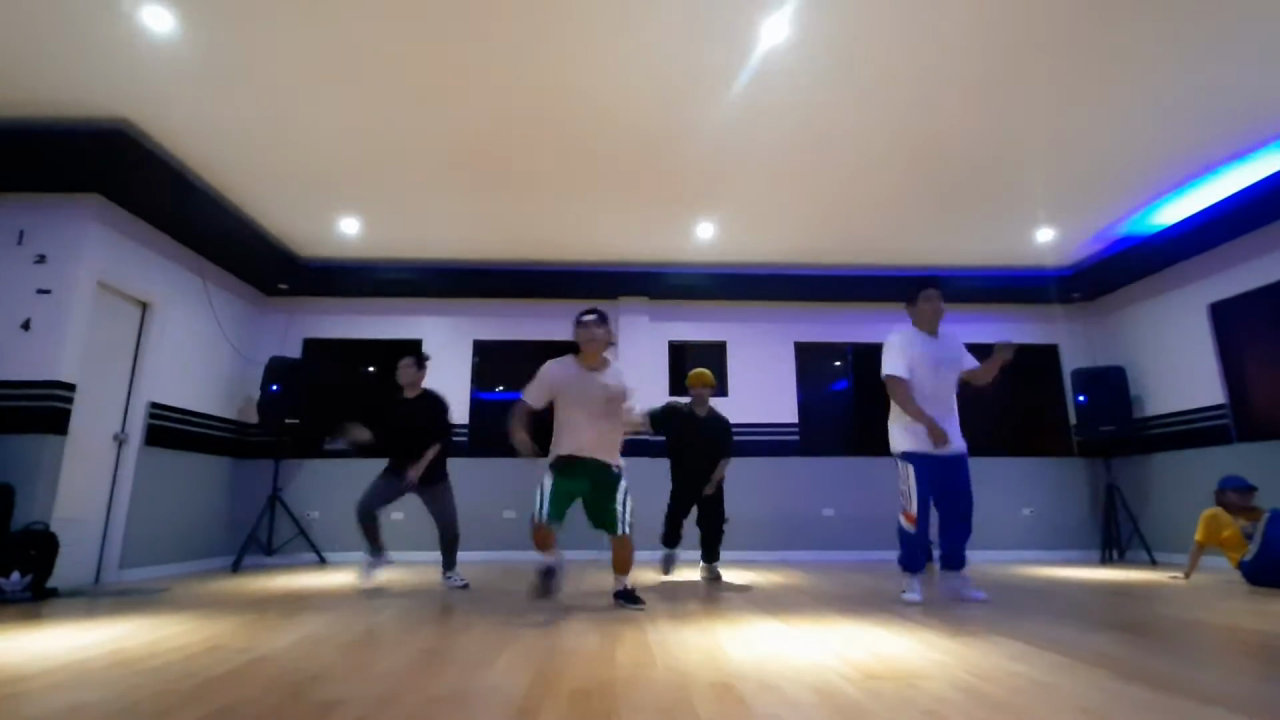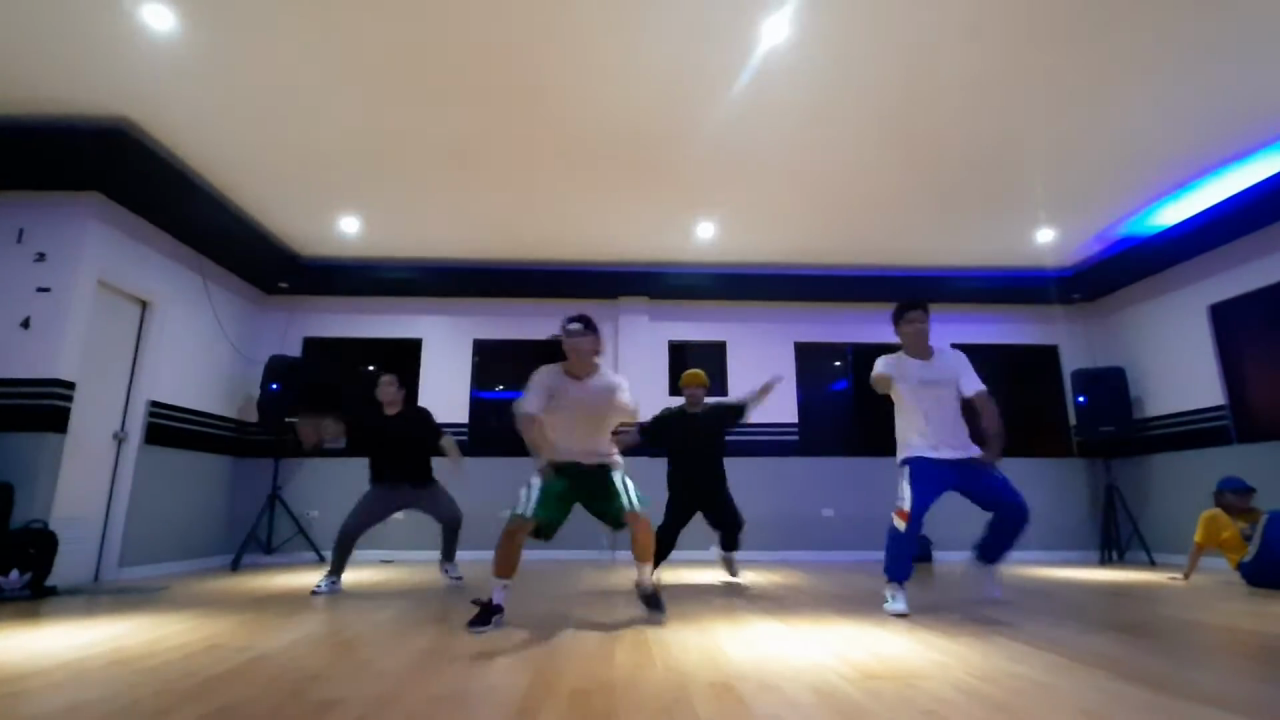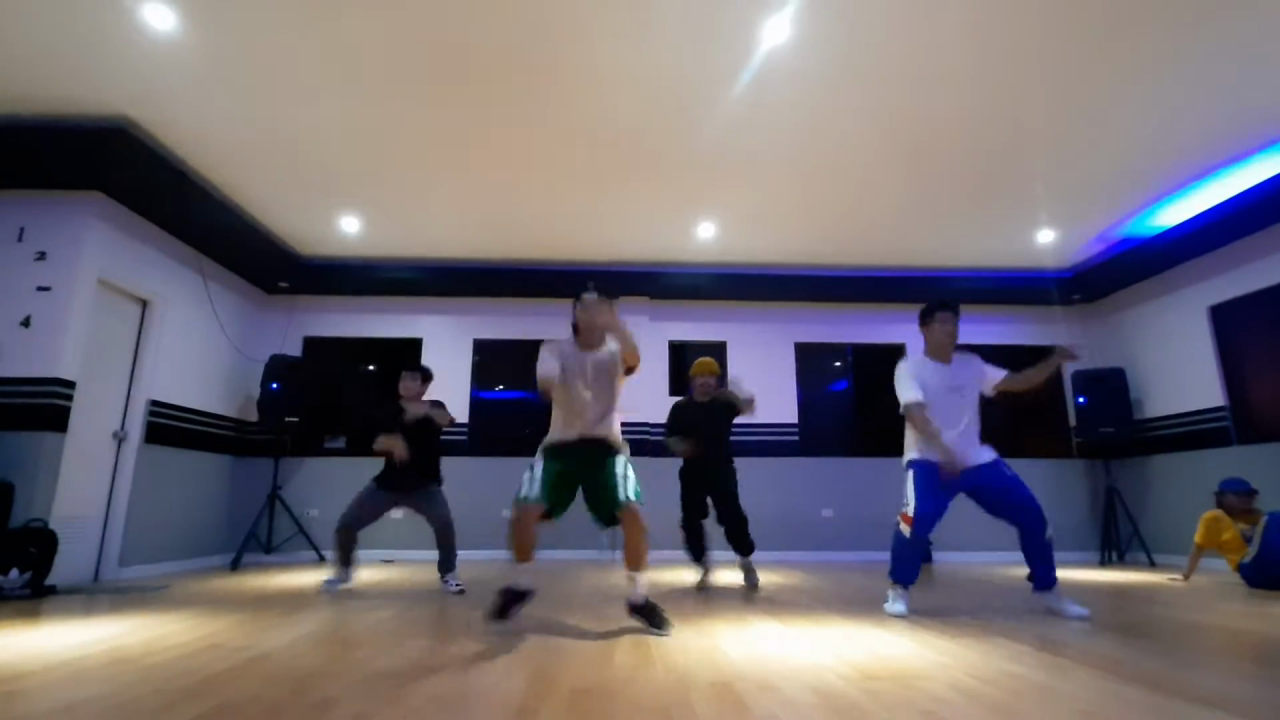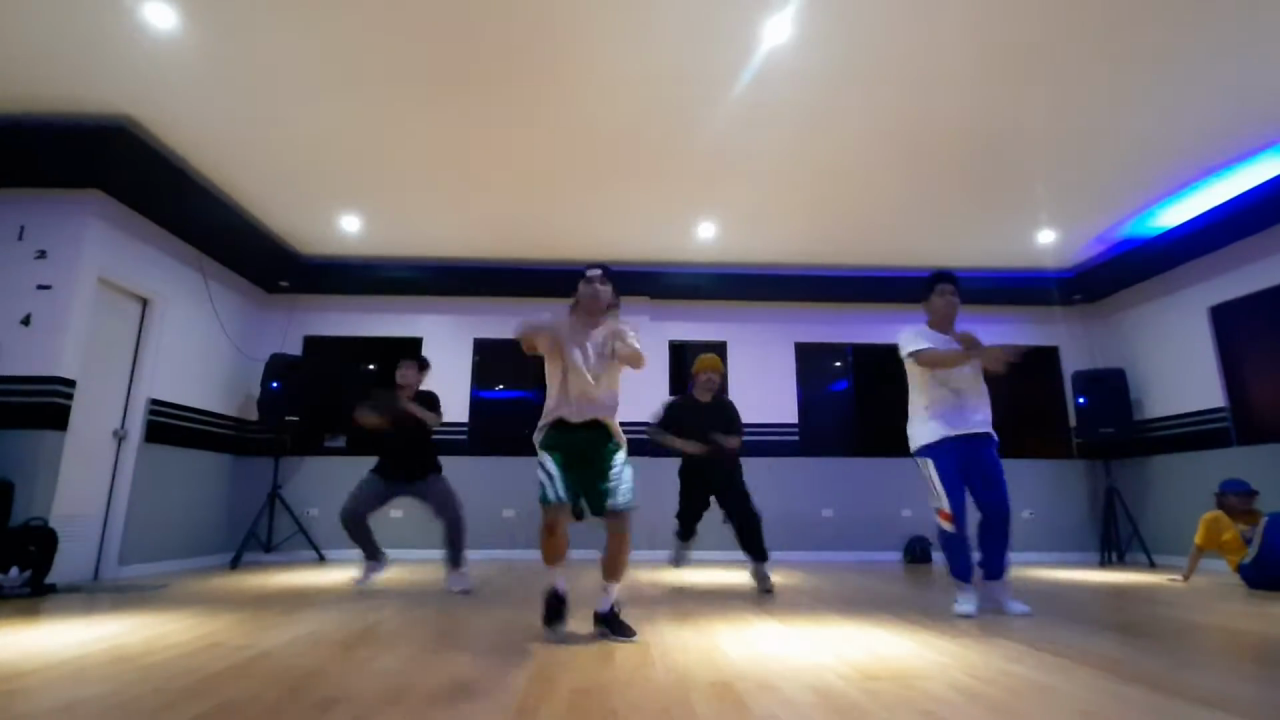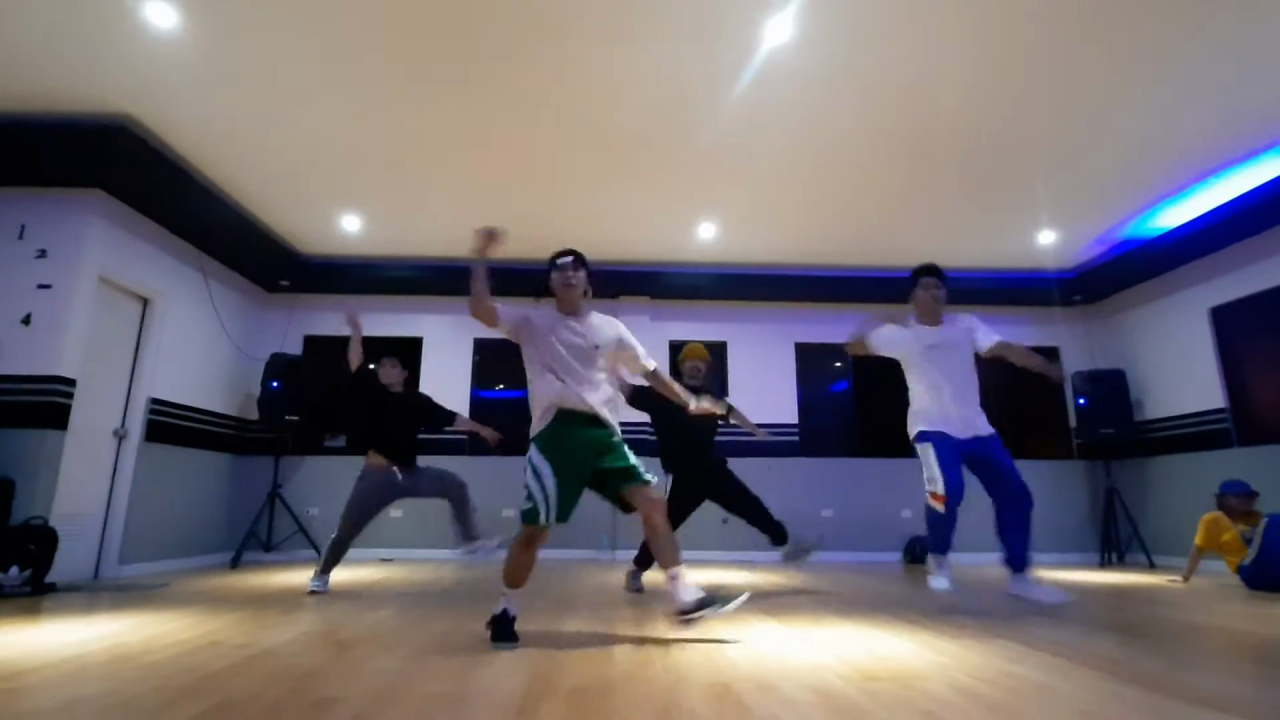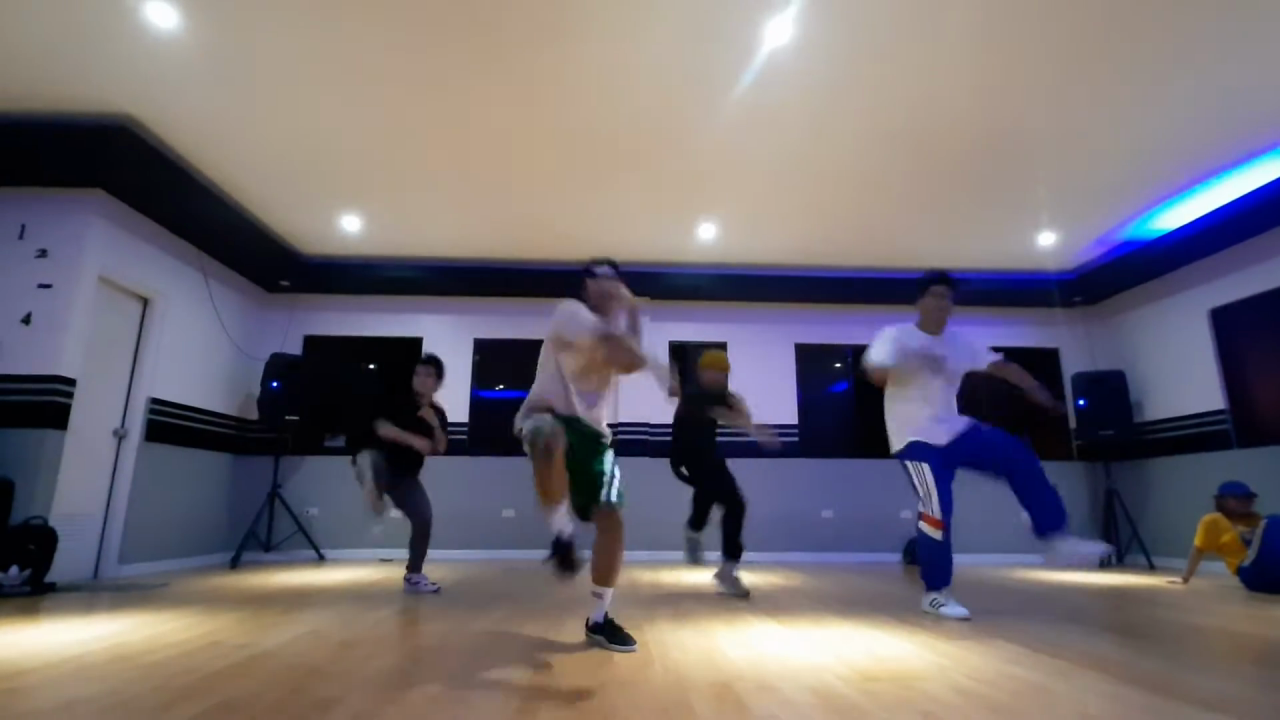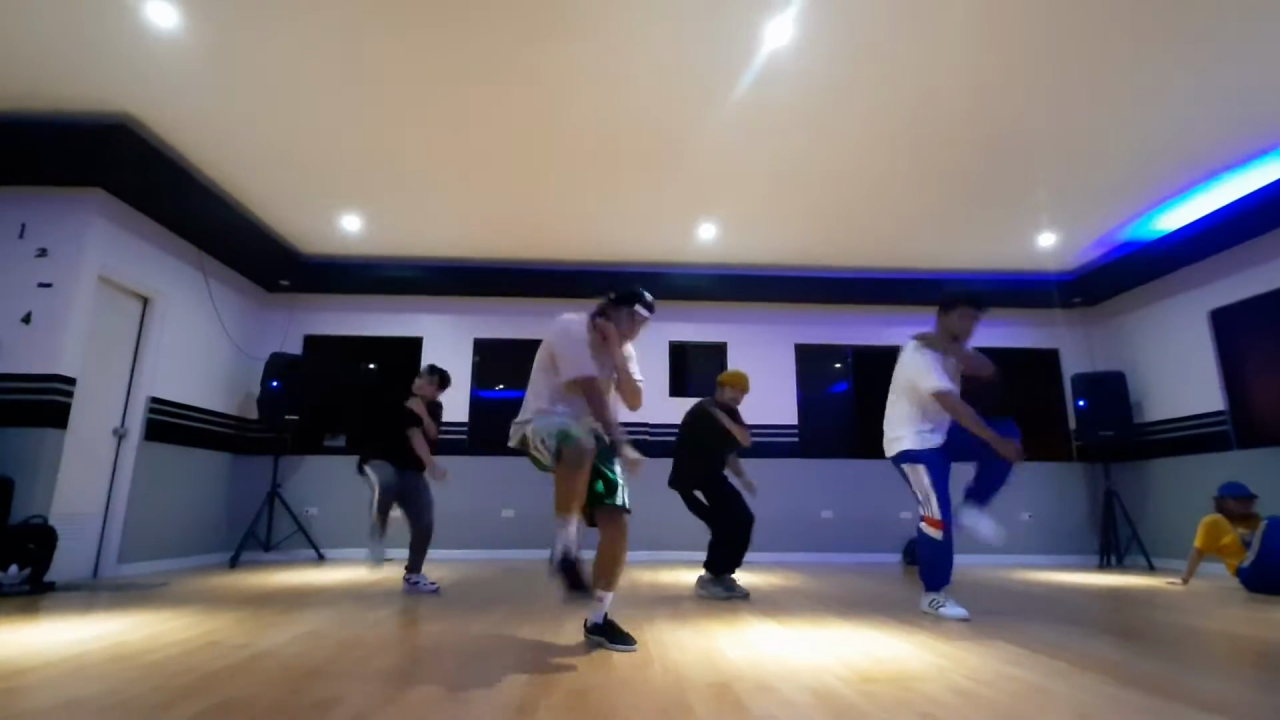
dt=0.2s
person 1, frame 1
left shoulder: (618, 378)
right shoulder: (555, 370)
left elbow: (627, 421)
right elbow: (526, 404)
left wrist: (628, 419)
right wrist: (518, 430)
left hip: (606, 467)
right hip: (566, 463)
left knee: (621, 538)
right knee: (542, 528)
left ankle: (622, 588)
right ankle: (550, 564)
person 1, frame 2
left shoulder: (612, 383)
right shoulder: (546, 378)
left elbow: (629, 416)
right elbow: (526, 417)
left wrist: (622, 409)
right wrist: (539, 448)
left hip: (601, 466)
right hip: (556, 467)
left knee: (639, 521)
right knee: (516, 528)
left ankle: (646, 585)
right ankle: (496, 602)
person 1, frame 3
left shoulder: (617, 354)
right shoulder: (555, 348)
left elbow: (632, 358)
right elbow: (546, 382)
left wrist: (612, 325)
right wrist: (560, 388)
left hip: (605, 446)
right hip: (561, 445)
left knee: (632, 517)
right knee: (525, 511)
left ankle: (639, 599)
right ankle: (519, 586)
person 1, frame 4
left shoulder: (618, 333)
right shoulder: (555, 327)
left elbow: (636, 359)
right elbow: (529, 340)
left wrist: (623, 350)
right wrist: (565, 328)
left hip: (602, 435)
right hip: (559, 431)
left knee: (619, 521)
right knee: (554, 515)
left ankle: (606, 610)
right ankle: (557, 590)
person 1, frame 5
left shoulder: (611, 329)
right shoulder: (532, 322)
left elbow: (649, 371)
right elbow: (481, 309)
left wrist: (691, 401)
right wrist: (481, 257)
left hip: (602, 432)
right hip: (557, 431)
left knee: (651, 503)
right knee: (535, 529)
left ankle: (686, 597)
right ankle: (504, 612)
person 1, frame 6
left shoulder: (619, 331)
right shoulder: (570, 313)
left elbow: (631, 362)
right elbow: (612, 347)
left wrist: (628, 309)
left hip: (592, 432)
right hip: (546, 415)
left knee: (611, 519)
right knee: (549, 438)
left ankle: (599, 619)
right ankle: (561, 533)
person 1, frame 7
left shoulder: (622, 350)
right shoulder: (570, 328)
left elbow: (633, 402)
right elbow: (589, 390)
left wrist: (616, 349)
right wrist: (620, 444)
left hip: (593, 436)
right hip: (541, 426)
left knee: (616, 522)
right knee: (579, 444)
left ankle: (598, 619)
right ankle: (565, 550)
person 2, frame 1
left shoulder: (952, 343)
right shoulder: (899, 341)
left elbow: (979, 377)
right elbow: (896, 388)
left wrist: (997, 360)
right wrist: (928, 422)
left hip: (950, 443)
right hip: (914, 442)
left knee: (959, 512)
right knee: (915, 511)
left ankle: (953, 575)
right ankle: (912, 577)
person 2, frame 2
left shoulder: (955, 357)
right shoulder: (890, 364)
left elbow: (982, 399)
right elbow: (880, 383)
left wrist: (994, 440)
right wrist: (884, 380)
left hip: (964, 455)
right hip: (921, 457)
left knee: (1014, 509)
right knee: (910, 513)
left ankle: (984, 563)
right ankle: (895, 587)
person 2, frame 3
left shoulder: (971, 364)
right shoulder: (910, 368)
left elbow: (1016, 382)
right elbow: (915, 414)
left wrist: (1053, 362)
right wrist: (944, 452)
left hip: (977, 460)
right hip: (929, 460)
left knee: (1031, 517)
right knee: (917, 518)
left ankle: (1048, 591)
right ankle: (898, 590)
person 2, frame 4
left shoulder: (965, 339)
right shoulder: (913, 335)
left elbow: (995, 364)
right elbow: (928, 359)
left wrist: (979, 350)
right wrist: (985, 354)
left hip: (975, 434)
right hip: (934, 435)
left knee: (997, 509)
right knee: (952, 511)
left ankle: (994, 584)
right ankle: (964, 588)
person 2, frame 5
left shoulder: (967, 325)
right shoulder: (899, 333)
left elbow: (1005, 349)
right elbow: (856, 347)
left wrist: (1046, 367)
right wrist: (873, 323)
left hip: (975, 429)
right hip: (934, 429)
left knee: (1016, 497)
right knee: (947, 491)
left ankle: (1020, 576)
right ankle: (938, 559)
person 2, frame 6
left shoulder: (959, 341)
right shoulder: (895, 337)
left elbow: (1000, 365)
right elbow: (877, 373)
left wrist: (1034, 388)
right wrist: (913, 367)
left hip: (954, 430)
right hip: (917, 440)
left knee: (1019, 456)
right knee: (937, 514)
left ankle: (1058, 539)
right ankle: (935, 594)
person 2, frame 7
left shoulder: (948, 350)
right shoulder: (921, 353)
left elbow: (987, 370)
right elbow: (952, 404)
left wrist: (961, 352)
right wrist: (996, 441)
left hip: (941, 434)
right hip: (912, 442)
left knee: (1008, 431)
right knee: (936, 516)
left ankle: (973, 507)
right ankle: (933, 595)
person 3, frame 1
left shoulder: (433, 402)
right shoulder: (395, 406)
left elbow: (440, 438)
right elbow: (381, 437)
left wrist: (421, 466)
right wrist: (361, 434)
left hip: (431, 474)
right hip: (397, 471)
left knee: (449, 526)
right knee: (364, 508)
left ankle: (449, 571)
right ankle: (376, 554)
person 3, frame 2
left shoulder: (419, 416)
right shoulder: (370, 423)
left elbow: (440, 437)
right elbow: (340, 430)
left wrist: (454, 454)
right wrist: (316, 429)
left hip: (420, 485)
right hip: (385, 488)
left knee: (453, 516)
right knee: (348, 531)
left ankle: (448, 562)
right ankle: (333, 577)
person 3, frame 3
left shoulder: (435, 408)
right shoulder: (390, 413)
left elbow: (446, 421)
right elbow: (377, 445)
left wrist: (425, 410)
right wrist: (392, 442)
left hip: (424, 485)
right hip: (388, 484)
left knee: (443, 522)
right knee: (346, 524)
left ankle: (448, 574)
right ankle: (343, 571)
person 3, frame 4
left shoulder: (428, 399)
right shoulder: (384, 399)
left elbow: (434, 421)
right elbow: (364, 416)
left wrist: (410, 407)
right wrist: (373, 418)
left hip: (424, 476)
right hip: (386, 474)
left knee: (453, 515)
right knee: (349, 514)
left ankle: (456, 570)
right ankle: (374, 558)
person 3, frame 5
left shoulder: (417, 400)
right shoulder: (371, 393)
left elbow: (449, 418)
right elbow: (356, 362)
left wrist: (479, 428)
right wrist: (357, 332)
left hip: (409, 474)
right hip: (377, 474)
left knee: (457, 487)
right knee: (347, 529)
left ankle: (470, 540)
right ankle: (322, 574)
person 3, frame 6
left shoulder: (436, 414)
right shoulder: (397, 399)
left elbow: (440, 448)
right elbow: (381, 428)
left wrist: (435, 425)
right wrist: (412, 440)
left hip: (405, 474)
right hip: (379, 462)
left knee: (424, 523)
right knee: (371, 463)
left ankle: (414, 576)
right ankle: (377, 507)
person 3, frame 7
left shoulder: (433, 408)
right shoulder: (399, 404)
left elbow: (432, 435)
right elbow: (414, 434)
left wrist: (424, 414)
right wrist: (431, 465)
left hip: (411, 472)
right hip: (380, 462)
left knee: (424, 523)
right knee: (386, 482)
left ankle: (413, 576)
right ankle: (378, 533)
person 4, frame 1
left shoulder: (720, 422)
right shoulder: (674, 413)
left elbow: (725, 456)
right elbow: (647, 420)
left wrist: (714, 481)
left hip: (710, 485)
right hip: (683, 482)
left knee: (713, 526)
right knee: (674, 518)
left ankle: (709, 565)
right ankle: (670, 551)
person 4, frame 2
left shoulder: (719, 411)
right shoulder: (670, 418)
left elbow: (747, 403)
right elbow: (640, 434)
left wrist: (766, 389)
left hip: (715, 485)
right hip: (682, 487)
left knee: (732, 523)
right knee: (670, 528)
left ankle: (728, 554)
person 4, frame 3
left shoulder: (725, 404)
right shoulder: (680, 409)
left elbow: (749, 408)
right elbow: (672, 438)
left wrist: (734, 395)
right wrist: (679, 445)
left hip: (722, 473)
right hip: (692, 475)
left knee: (734, 519)
right knee: (691, 522)
left ankle: (746, 562)
right ankle: (704, 567)
person 4, frame 4
left shoulder: (725, 406)
right shoulder: (678, 406)
left elbow: (736, 441)
right elbow: (656, 431)
left wrist: (723, 441)
right wrist: (681, 443)
left hip: (726, 473)
right hip: (694, 474)
left knee: (746, 517)
right knee: (688, 518)
left ankle: (759, 568)
right ankle: (683, 541)
person 4, frame 5
left shoulder: (709, 394)
right shoulder: (663, 393)
left elbow: (729, 410)
right elbow: (629, 394)
left wrist: (754, 429)
left hip: (713, 468)
right hip: (685, 474)
left knee: (751, 505)
right knee: (670, 522)
left ankle: (786, 546)
right ankle: (637, 571)
person 4, frame 6
left shoulder: (719, 395)
right shoulder: (694, 396)
left elbow: (740, 416)
left wrist: (761, 434)
left hip: (708, 458)
right hip: (691, 459)
right knee: (734, 504)
person 4, frame 7
left shoulder: (728, 414)
right shoulder: (704, 412)
left elbow: (736, 447)
left hip: (707, 475)
right hip: (693, 478)
left ankle: (717, 575)
